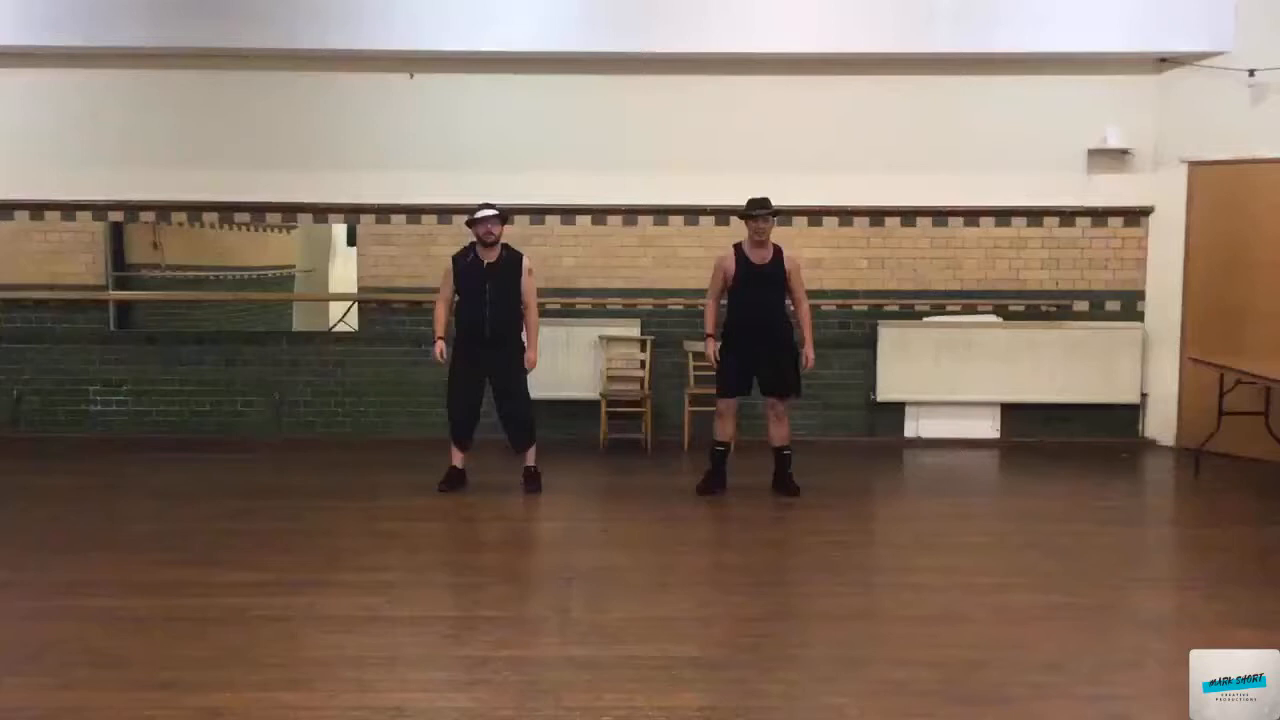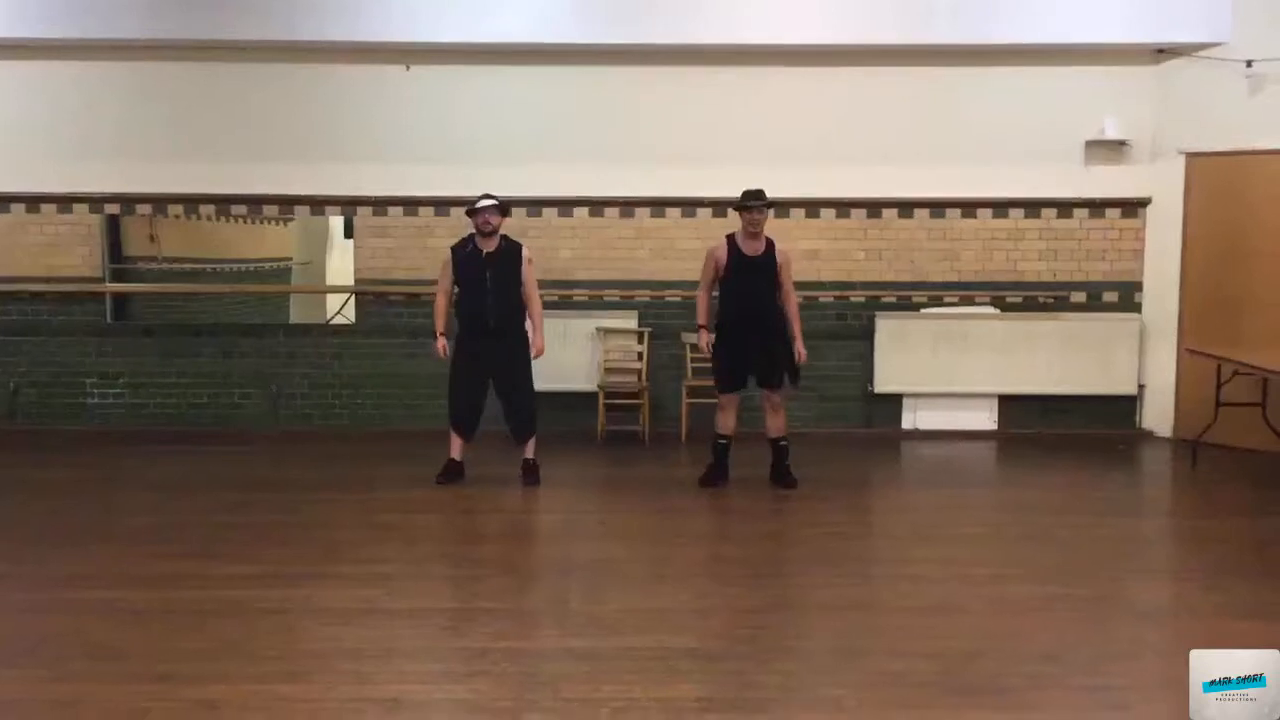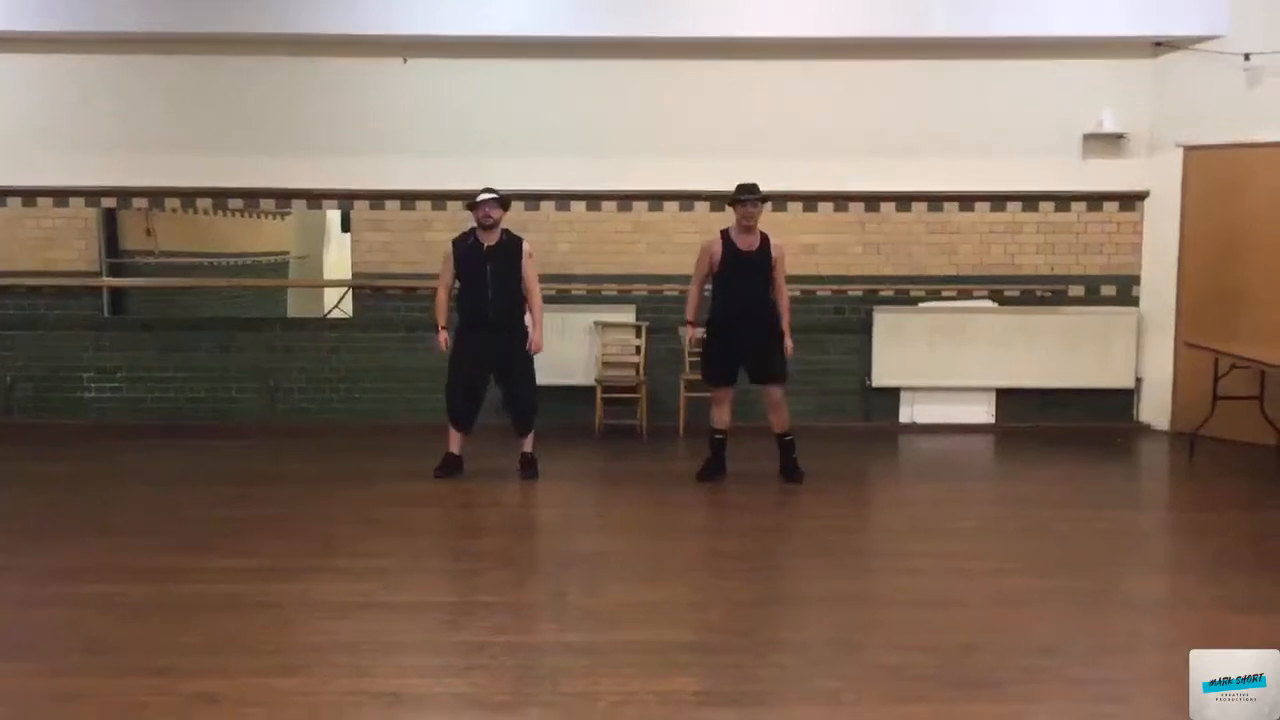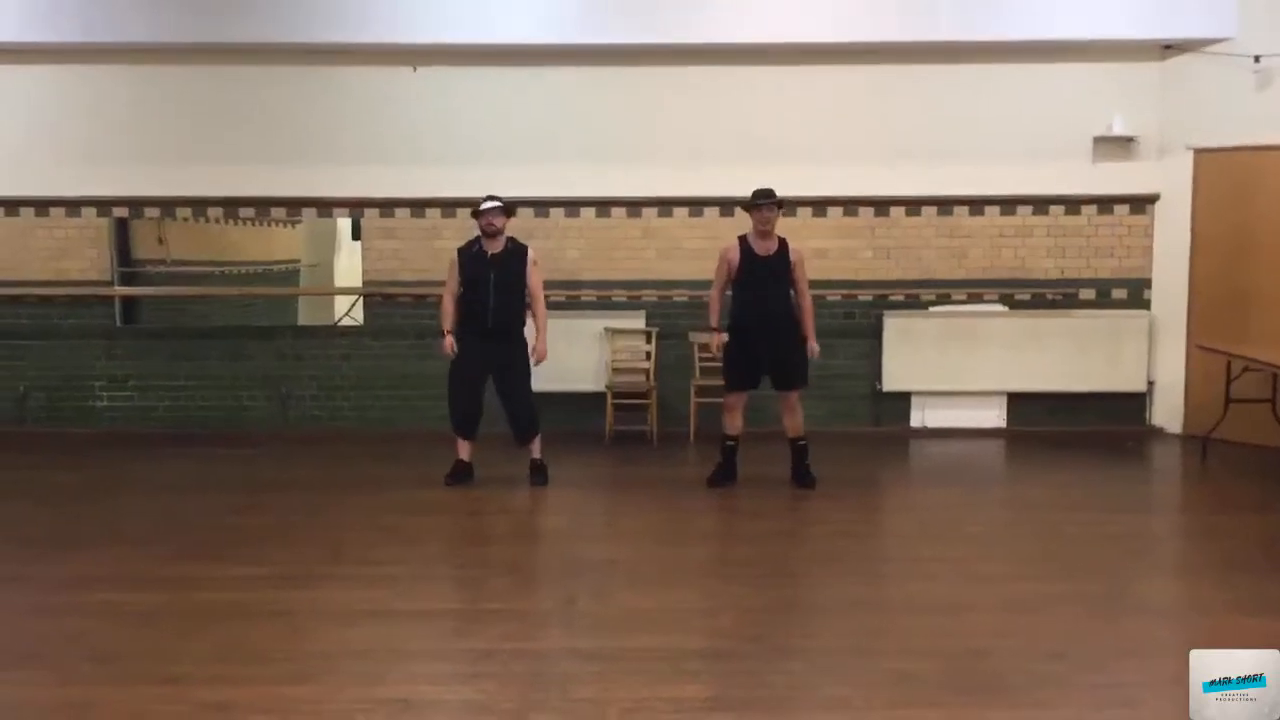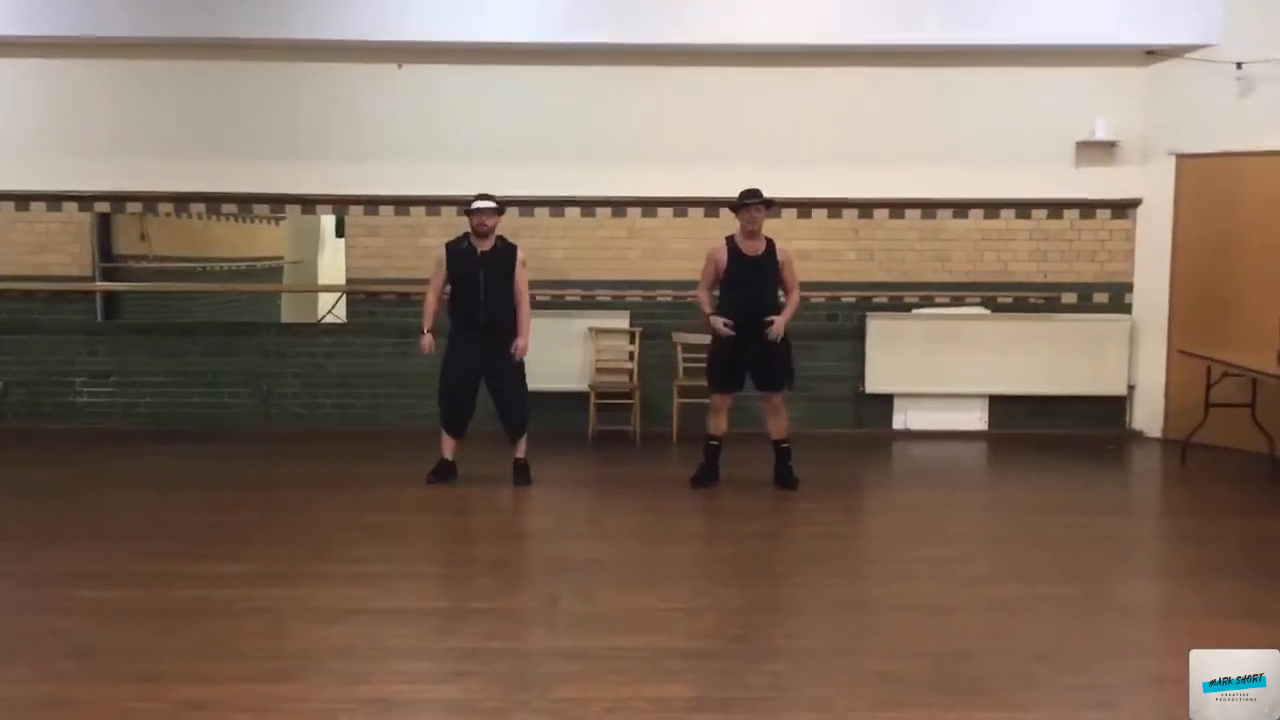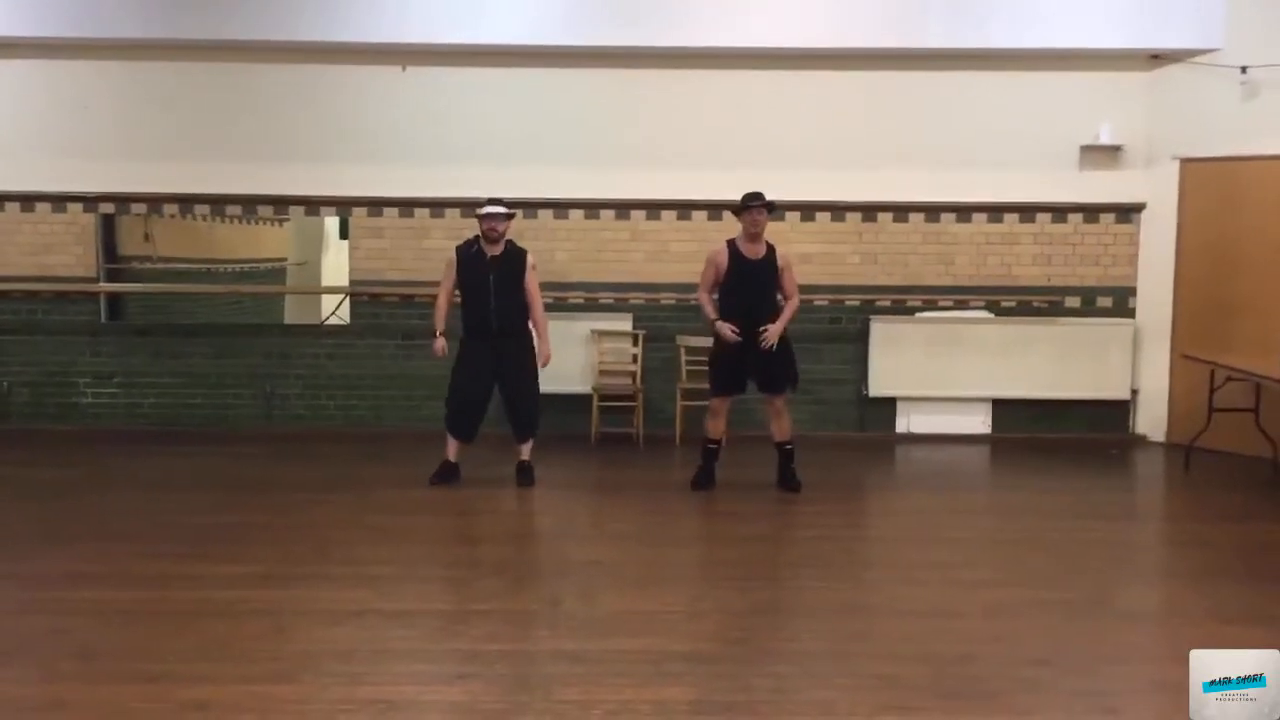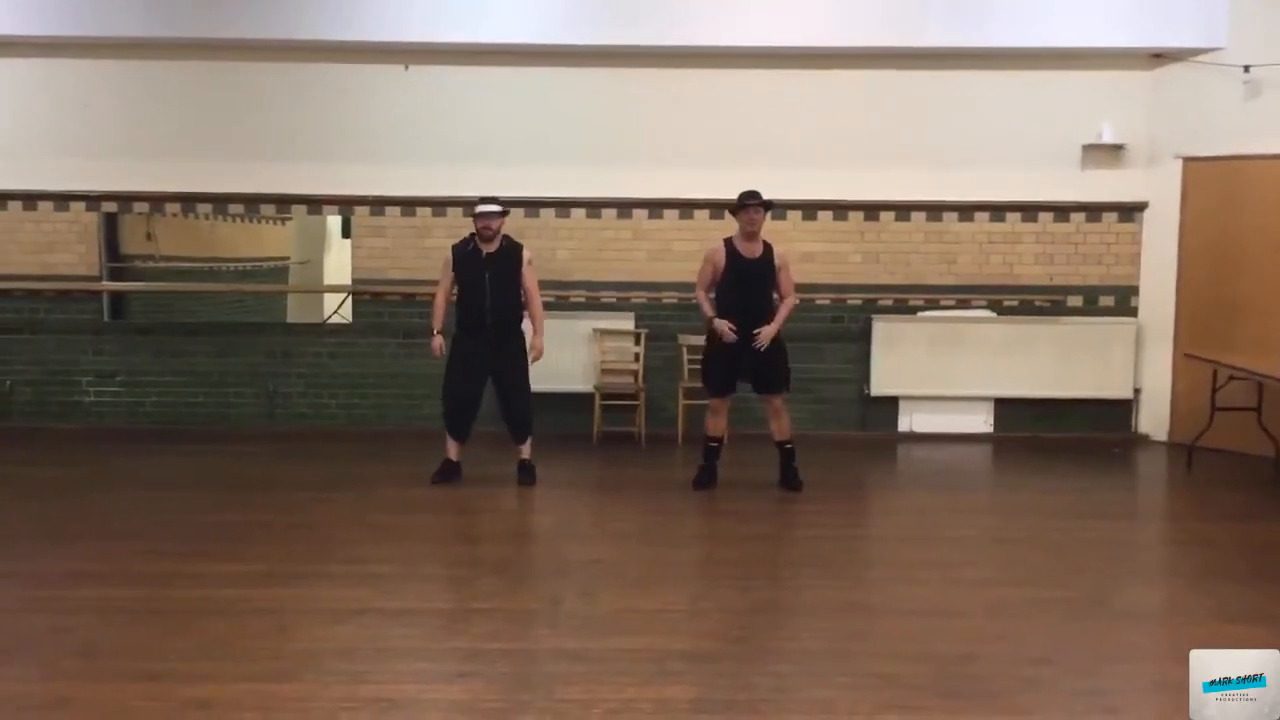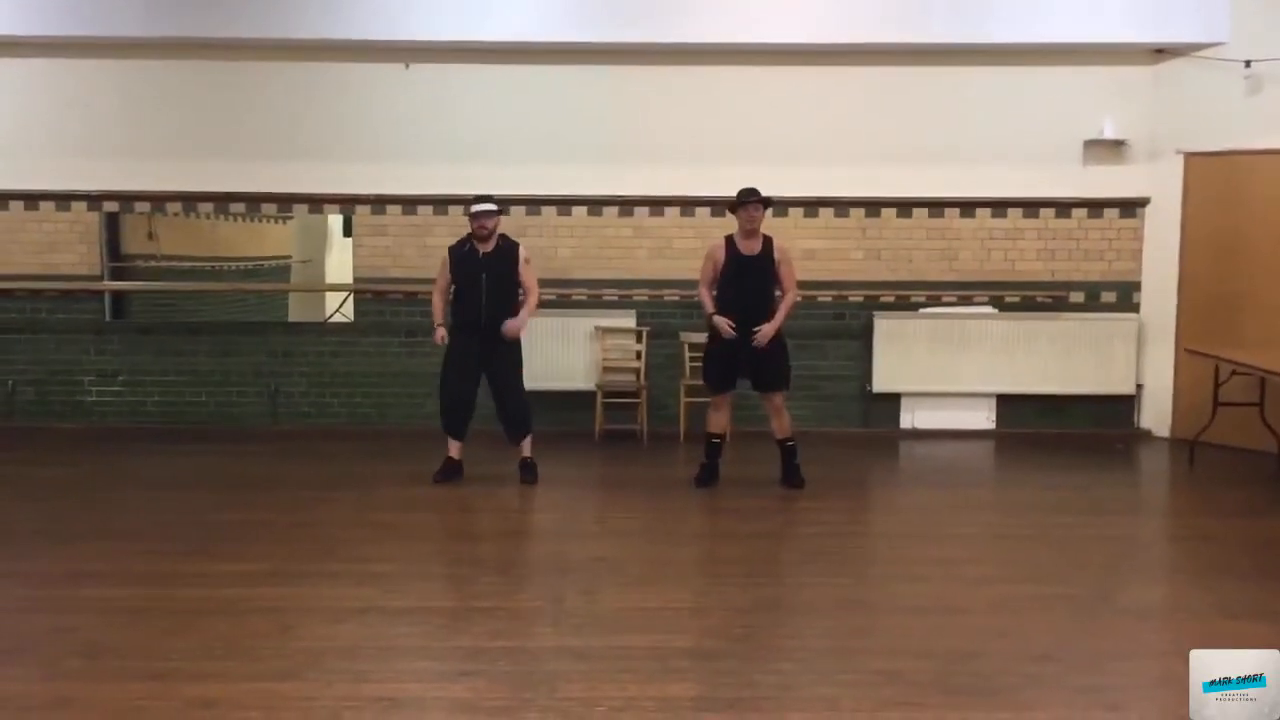
dt=0.3s
person 1, frame 1
left shoulder: (786, 261)
right shoulder: (728, 260)
left elbow: (800, 303)
right elbow: (712, 300)
left wrist: (808, 343)
right wrist: (710, 337)
left hip: (777, 344)
right hip: (736, 343)
left knee: (778, 408)
right knee: (725, 407)
left ankle: (782, 474)
right ankle: (717, 473)
person 1, frame 2
left shoulder: (778, 253)
right shoulder: (720, 250)
left elbow: (788, 296)
right elbow: (704, 290)
left wrist: (797, 337)
right wrist: (703, 328)
left hip: (770, 335)
right hip: (730, 336)
left knee: (774, 400)
right knee: (726, 400)
left ankle: (780, 466)
right ankle: (719, 466)
person 1, frame 3
left shoulder: (772, 248)
right shoulder: (715, 245)
left elbow: (780, 292)
right elbow: (696, 285)
left wrist: (786, 334)
right wrist: (690, 322)
left hip: (763, 331)
right hip: (723, 330)
left knee: (775, 395)
right knee: (720, 394)
left ankle: (788, 460)
right ankle: (716, 460)
person 1, frame 4
left shoulder: (791, 252)
right shoulder: (733, 251)
left elbow: (803, 295)
right elbow: (717, 291)
left wrist: (810, 336)
right wrist: (715, 329)
left hip: (784, 335)
right hip: (743, 335)
left knee: (791, 399)
right knee: (733, 400)
left ankle: (801, 466)
right ankle: (727, 465)
person 1, frame 5
left shoulder: (778, 252)
right shoulder: (720, 251)
left elbow: (793, 291)
right elbow: (704, 289)
left wrist: (784, 318)
right wrist: (711, 316)
left hip: (768, 336)
right hip: (729, 335)
left knee: (775, 401)
right knee: (719, 401)
left ankle: (783, 467)
right ankle: (710, 466)
person 1, frame 6
left shoulder: (778, 257)
right shoulder: (721, 254)
left elbow: (793, 297)
right elbow: (704, 292)
left wrist: (779, 325)
right wrist: (717, 322)
left hip: (769, 339)
right hip: (730, 338)
left knee: (778, 403)
right knee: (717, 404)
left ankle: (787, 470)
right ankle: (707, 469)
person 1, frame 7
left shoulder: (775, 256)
right shoulder: (718, 252)
left elbow: (789, 296)
right elbow: (701, 291)
left wrist: (774, 326)
right wrist: (714, 320)
left hip: (764, 338)
right hip: (726, 338)
left knee: (775, 403)
right knee: (717, 402)
left ankle: (788, 469)
right ankle: (709, 468)
person 1, frame 8
left shoulder: (776, 250)
right shoulder: (719, 249)
left elbow: (790, 292)
right elbow: (704, 287)
left wrist: (774, 324)
right wrist: (713, 315)
left hip: (765, 334)
right hip: (726, 334)
left knee: (775, 400)
right knee: (719, 399)
left ankle: (790, 466)
right ankle: (710, 465)
person 2, frame 1
left shoulder: (520, 263)
right shoulder: (458, 263)
left elbow: (530, 307)
right elbow: (444, 302)
left wrist: (532, 346)
right wrist: (439, 337)
left hip: (508, 350)
right hip: (467, 350)
left knee: (517, 409)
right knee: (461, 410)
left ankle: (531, 470)
right ankle: (457, 470)
person 2, frame 2
left shoulder: (519, 253)
right shoulder: (457, 254)
left elbow: (531, 296)
right elbow: (443, 295)
left wrist: (537, 333)
right wrist: (440, 333)
left hip: (511, 341)
right hip: (470, 341)
left knee: (520, 401)
right knee: (462, 401)
left ankle: (529, 462)
right ankle: (455, 462)
person 2, frame 3
left shoulder: (520, 247)
right shoulder: (457, 248)
left elbow: (532, 290)
right elbow: (444, 289)
left wrist: (537, 329)
right wrist: (442, 327)
left hip: (512, 335)
right hip: (471, 335)
left knee: (522, 395)
right knee: (460, 394)
left ankle: (527, 456)
right ankle: (453, 456)
person 2, frame 4
left shoulder: (524, 255)
right shoulder: (462, 255)
left elbow: (537, 298)
right elbow: (450, 297)
left wrist: (541, 338)
right wrist: (448, 332)
left hip: (510, 342)
right hip: (470, 342)
left knee: (521, 402)
right knee: (462, 402)
left ankle: (537, 462)
right ankle: (463, 464)
person 2, frame 5
left shoulder: (513, 254)
right shoulder: (450, 252)
left elbow: (522, 297)
right elbow: (434, 293)
left wrist: (523, 335)
right wrist: (427, 330)
left hip: (502, 339)
right hip: (463, 339)
left knee: (513, 400)
right knee: (453, 398)
left ankle: (520, 462)
right ankle: (447, 462)
person 2, frame 6
left shoulder: (523, 259)
right shoulder: (460, 255)
left elbow: (535, 301)
right elbow: (445, 295)
left wrist: (544, 341)
right wrist: (439, 333)
left hip: (516, 343)
right hip: (475, 343)
left knee: (524, 403)
right knee: (462, 401)
left ankle: (524, 463)
right ankle: (450, 463)
person 2, frame 7
left shoulder: (519, 254)
right shoulder: (458, 253)
left elbow: (532, 296)
right elbow: (443, 294)
left wrist: (538, 335)
right wrist: (437, 332)
left hip: (508, 340)
right hip: (468, 340)
left knee: (517, 400)
right knee: (457, 399)
left ankle: (525, 461)
right ankle: (452, 462)
person 2, frame 8
left shoulder: (516, 252)
right shoulder: (454, 253)
left elbow: (531, 292)
right elbow: (440, 292)
left wrist: (521, 319)
right wrist: (440, 325)
left hip: (503, 339)
right hip: (463, 339)
left knee: (512, 398)
right knee: (454, 398)
left ankle: (527, 460)
right ankle: (453, 460)
